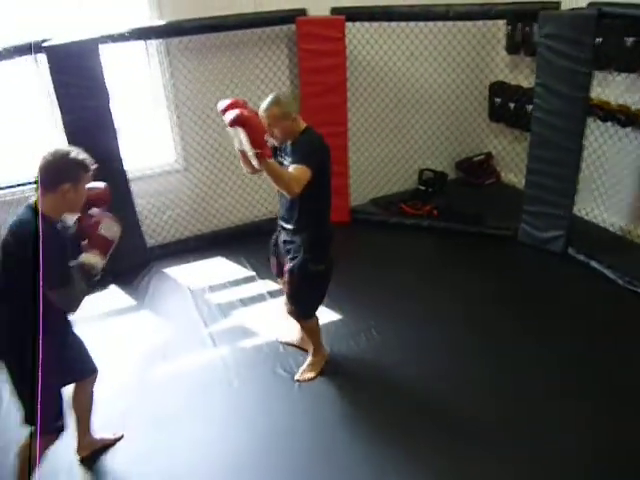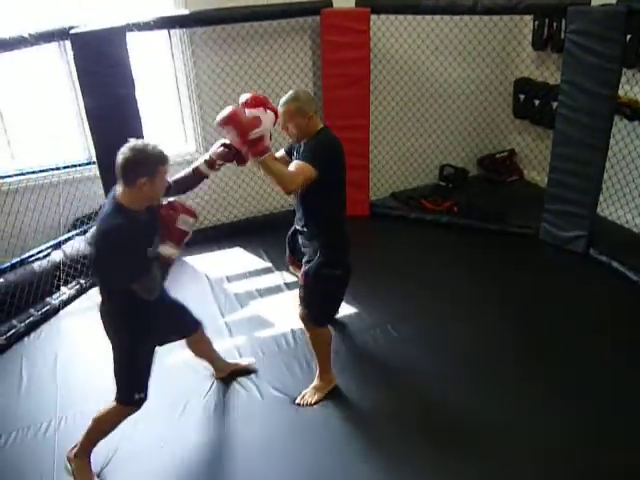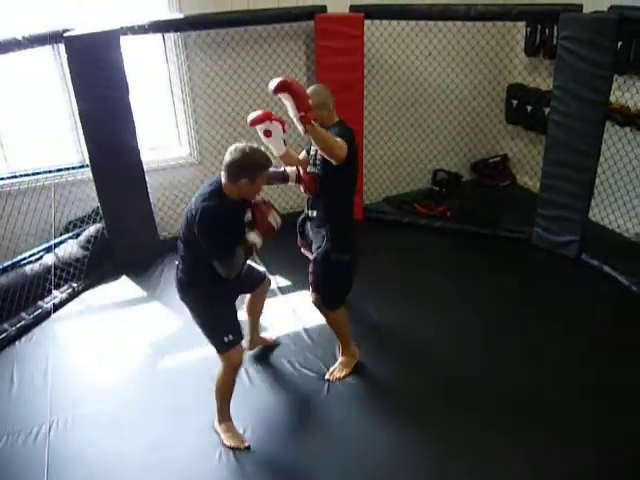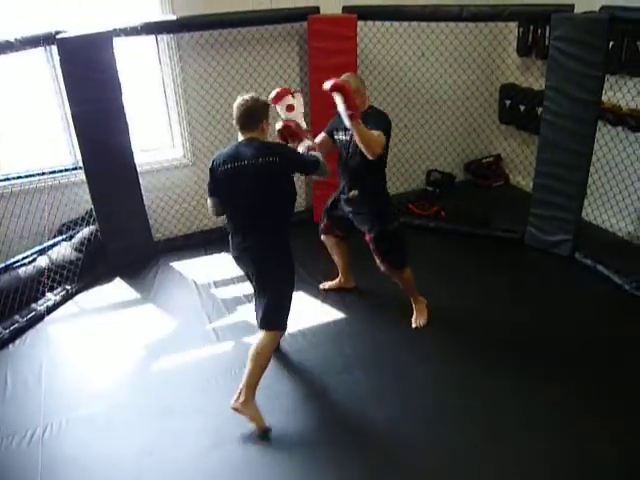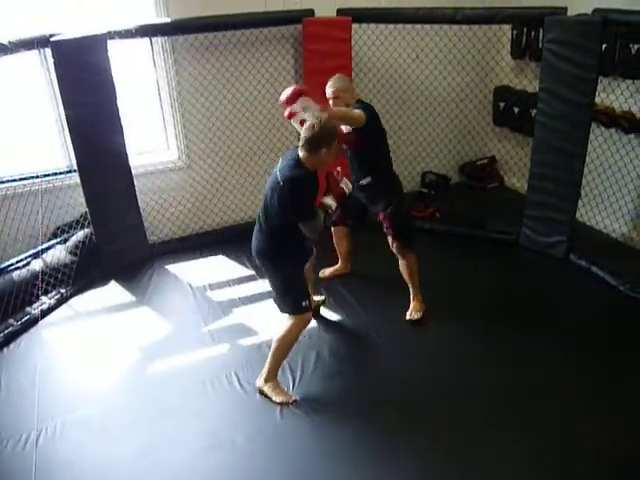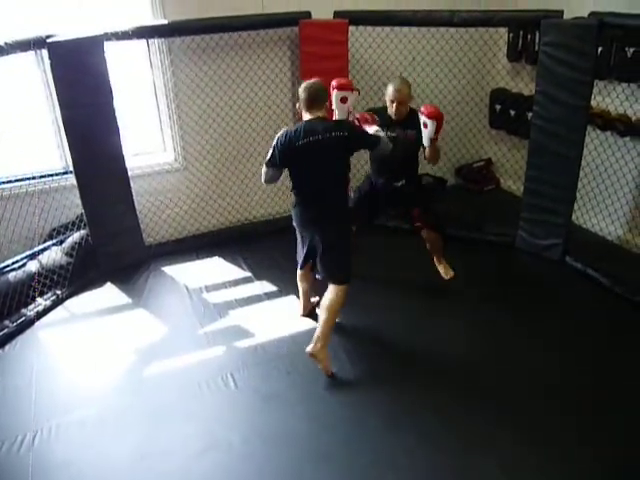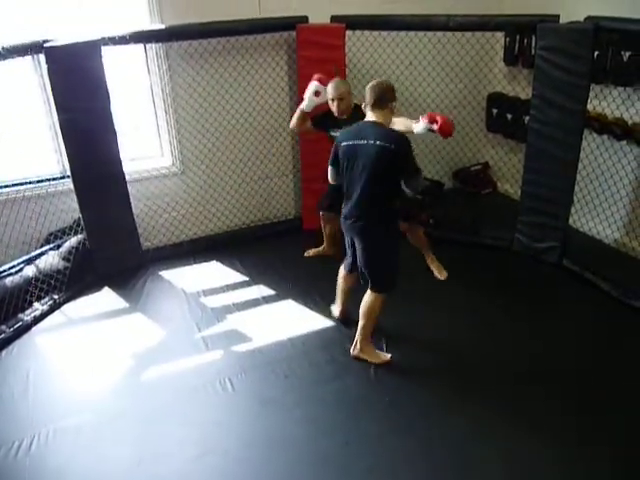
dt=0.4s
person 1, frame 1
left shoulder: (48, 219)
right shoulder: (31, 235)
left elbow: (64, 256)
right elbow: (69, 299)
left hip: (53, 328)
right hip: (30, 342)
left knee: (88, 378)
right knee: (49, 427)
left ankle: (86, 442)
person 1, frame 2
left shoulder: (127, 195)
right shoulder: (116, 231)
left elbow: (172, 188)
right elbow: (149, 289)
left wrist: (210, 162)
right wrist: (171, 242)
left hip: (151, 303)
right hip: (131, 319)
left knee: (195, 329)
right knee: (129, 402)
left ankle: (222, 367)
person 1, frame 3
left shoulder: (225, 185)
right shoulder: (210, 212)
right elbow: (228, 268)
right wrist: (255, 237)
left hip: (224, 268)
right hip: (200, 285)
left knee: (261, 283)
right knee: (232, 357)
left ankle: (254, 337)
right ankle: (223, 419)
person 1, frame 4
left shoulder: (219, 161)
right shoulder: (277, 155)
left elbow: (216, 208)
right elbow: (321, 167)
right wrist: (303, 146)
left hip: (240, 248)
right hip: (272, 250)
left knee: (266, 298)
right knee: (273, 327)
left ankle: (265, 355)
right ankle: (245, 397)
person 1, frame 5
left shoulder: (292, 158)
right shoulder: (303, 179)
right elbow: (312, 229)
left hip: (266, 238)
right hip: (277, 250)
left knee: (308, 256)
right knee: (300, 317)
left ankle: (308, 298)
right ankle: (268, 378)
person 1, frame 6
left shoulder: (288, 137)
right shoulder: (344, 130)
left elbow: (268, 178)
right elbow: (384, 146)
left wrist: (276, 145)
right wrist: (373, 130)
left hip: (303, 216)
right hip: (334, 218)
left knee: (306, 262)
right knee: (339, 283)
left ankle: (306, 304)
right ankle: (319, 344)
person 1, frame 7
left shoulder: (346, 135)
right shoulder: (397, 141)
left elbow: (332, 178)
right elbow: (415, 185)
right wrist: (399, 173)
left hip: (350, 217)
right hip: (377, 223)
left knee: (352, 263)
right knee: (378, 286)
left ankle: (339, 305)
right ankle: (361, 345)
person 2, frame 1
left shoulder: (311, 145)
right shoulder: (286, 142)
left elbow: (293, 187)
left hip: (310, 236)
right hip: (289, 229)
left knee: (297, 305)
right knee: (287, 284)
left ankle: (317, 356)
right ankle: (306, 338)
person 2, frame 2
left shoulder: (325, 146)
right shoulder: (302, 141)
left elbow: (289, 184)
right elbow: (274, 165)
left wrist: (258, 147)
right wrist: (258, 137)
left hip: (326, 239)
right hip: (306, 230)
left knee: (310, 314)
right knee: (300, 269)
left ankle: (325, 378)
right ankle: (327, 304)
person 2, frame 3
left shoulder: (340, 135)
right shoulder: (315, 135)
left elbow: (336, 154)
right elbow: (300, 165)
left wrist: (304, 122)
right wrist: (276, 145)
left hip: (335, 225)
right hip: (314, 218)
left knee: (322, 298)
right knee: (310, 252)
left ankle: (348, 352)
right ankle: (337, 284)
person 2, frame 4
left shoulder: (377, 118)
right shoulder: (338, 120)
left elbow: (374, 151)
right elbow: (317, 149)
left wrist: (352, 118)
left hip: (372, 200)
right hip: (345, 194)
left knee: (389, 263)
right knee: (329, 233)
left ankle: (418, 302)
right ankle: (345, 278)
person 2, frame 5
left shoulder: (365, 111)
right shoulder: (338, 121)
left elbow: (355, 120)
left hip: (383, 186)
right hip: (358, 184)
left knee: (399, 245)
right knee: (338, 222)
left ankle: (416, 298)
right ankle: (344, 264)
person 2, frame 6
left shoulder: (418, 121)
right shoulder: (374, 116)
left elbow: (432, 160)
left hip: (407, 186)
right hip: (375, 183)
left knee: (429, 232)
left ankle: (439, 260)
person 2, frame 7
left shoulder: (368, 116)
right shoulder: (329, 117)
left elbow: (395, 123)
right elbow: (295, 127)
left wrist: (419, 125)
right wrist: (307, 104)
left knee: (404, 221)
right knee: (327, 211)
left ankle: (430, 258)
right ankle: (329, 247)
